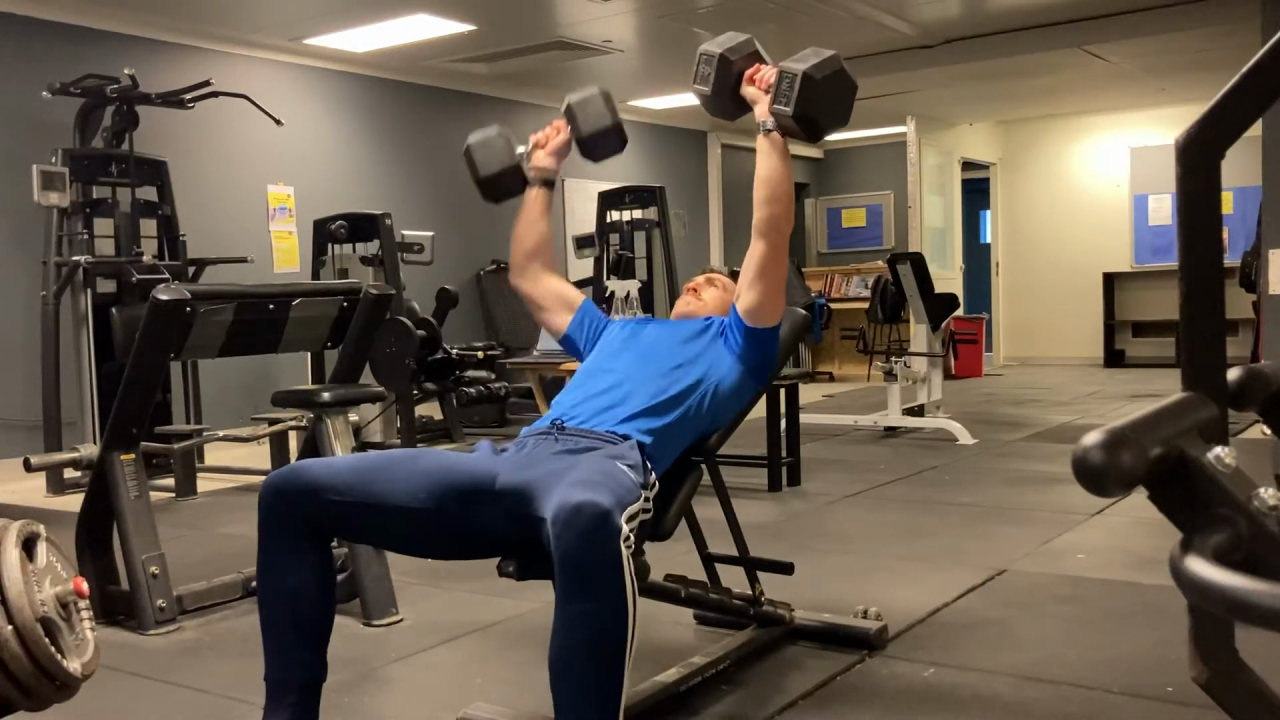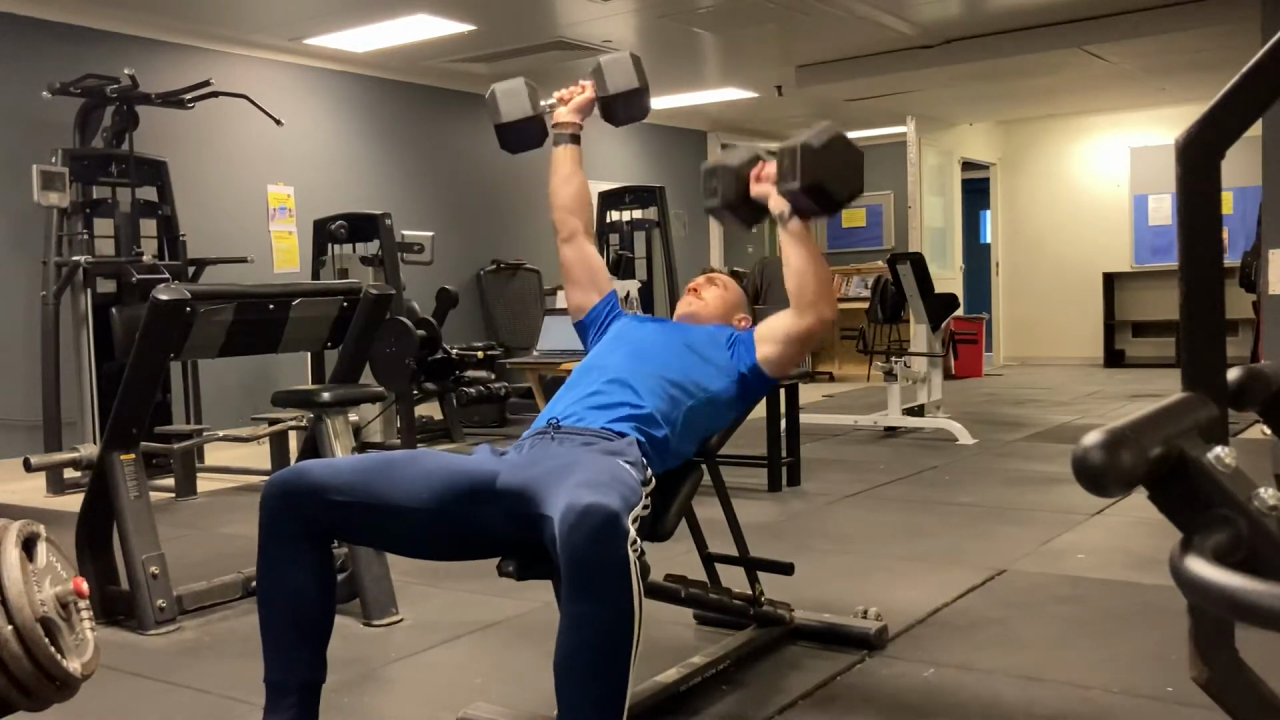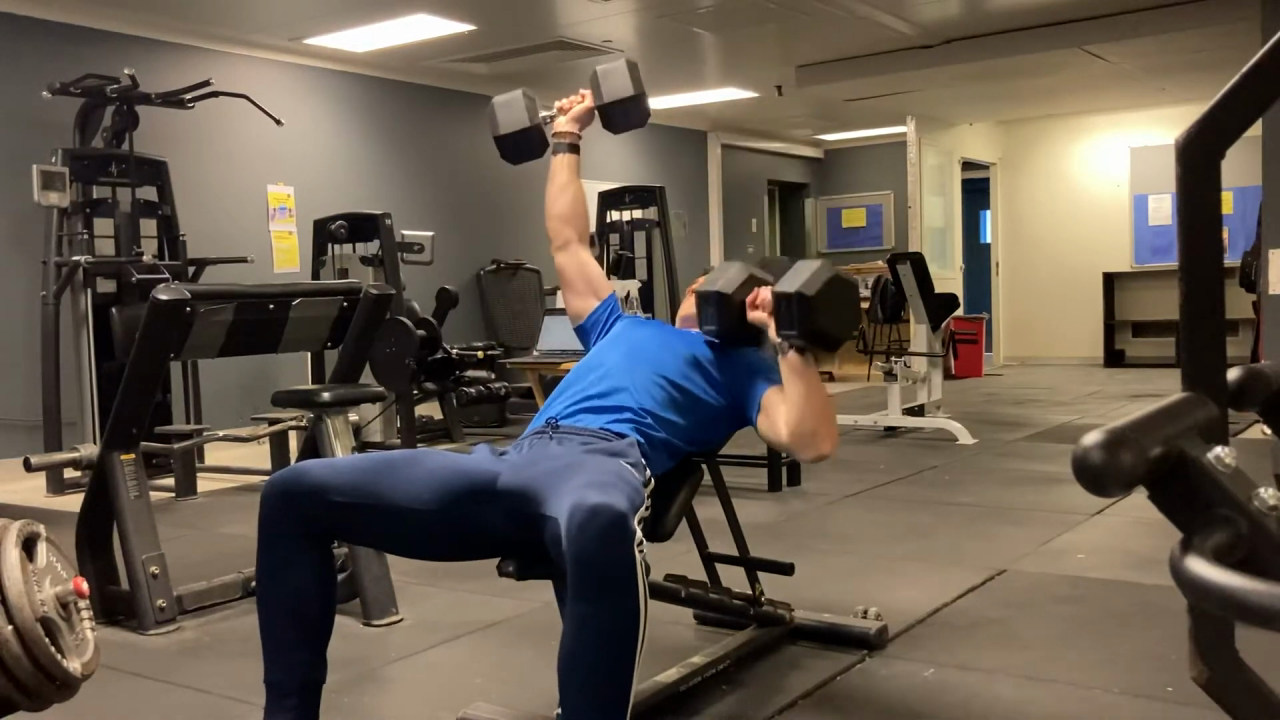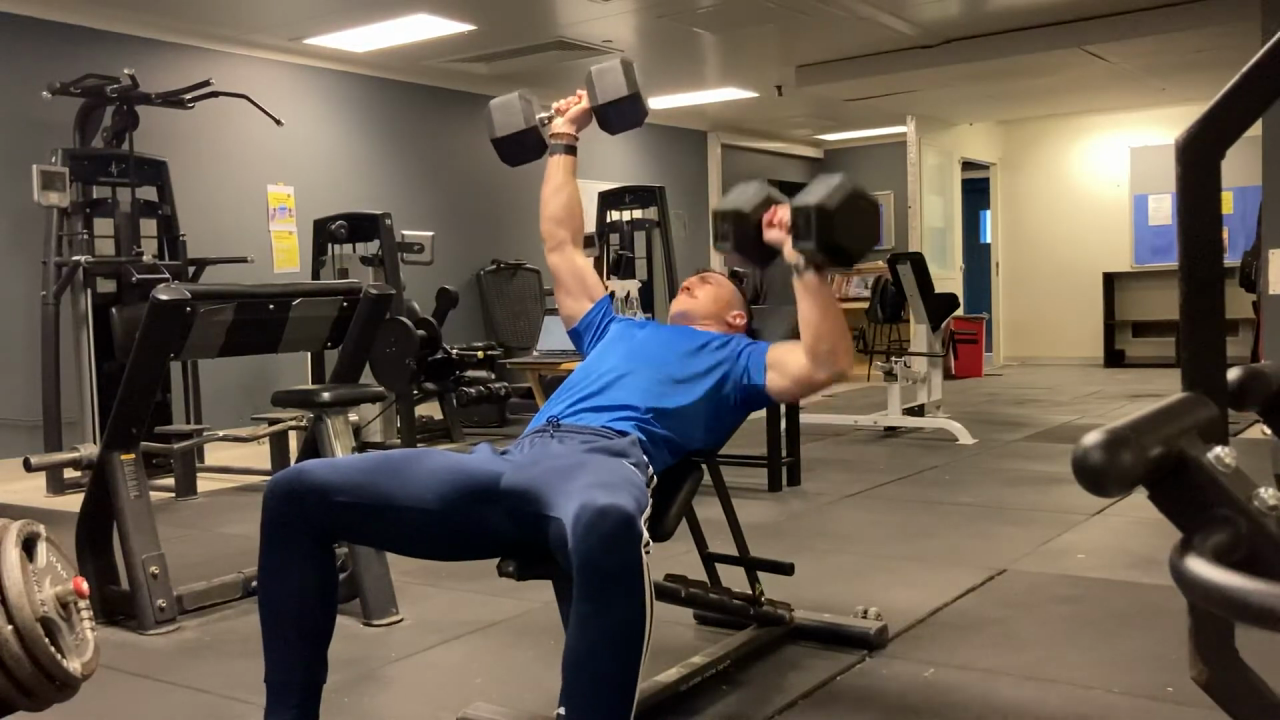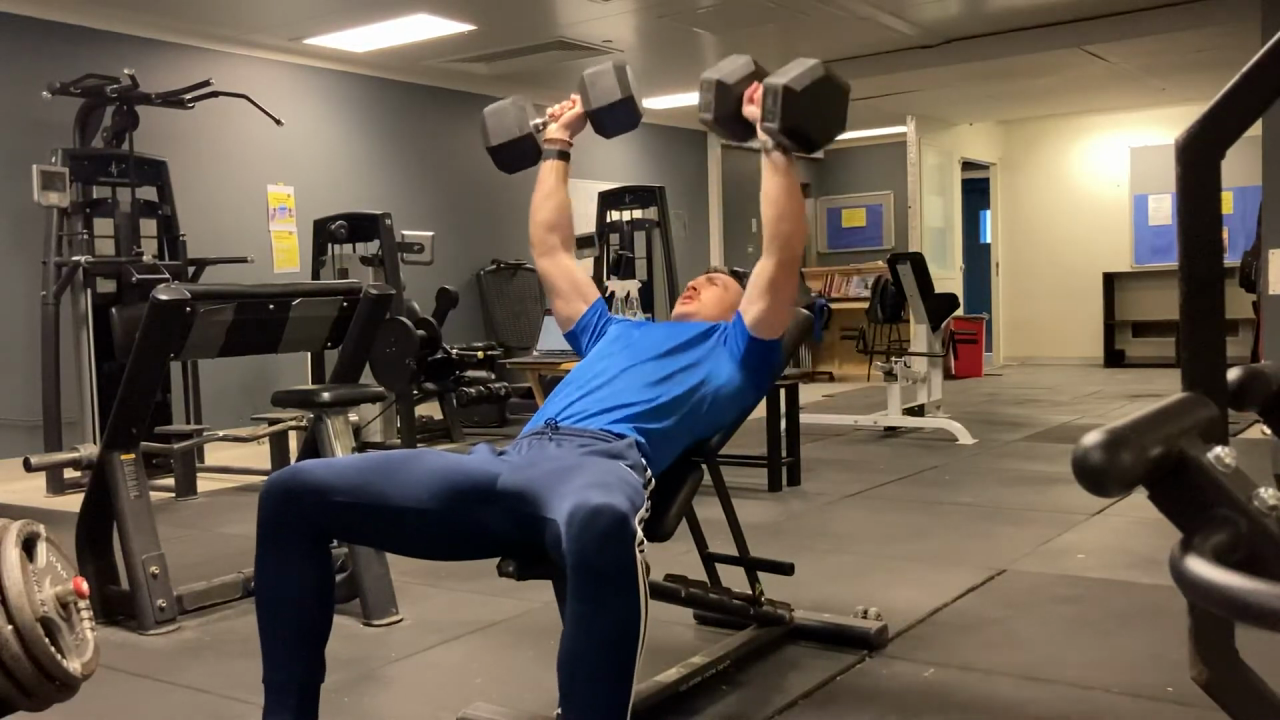
dt=0.4s
person 1, frame 1
left shoulder: (733, 344)
right shoulder: (619, 332)
left elbow: (769, 237)
right elbow: (530, 274)
left wrist: (768, 121)
right wrist: (541, 174)
left hip: (608, 460)
right hip: (515, 458)
left knee: (582, 518)
right knee: (293, 491)
person 1, frame 2
left shoulder: (735, 353)
right shoulder: (620, 327)
left elbow: (811, 315)
right elbow: (573, 235)
left wrist: (785, 211)
right wrist: (567, 129)
left hip: (607, 459)
right hip: (513, 459)
left knee: (592, 522)
right knee: (295, 492)
person 1, frame 3
left shoulder: (742, 366)
right shoulder: (622, 329)
left elbow: (813, 440)
right elbow: (568, 243)
left wrist: (786, 337)
right wrist: (567, 137)
left hip: (605, 458)
right hip: (512, 459)
left knee: (598, 523)
right knee: (295, 493)
person 1, frame 4
left shoulder: (739, 358)
right shoulder: (616, 330)
left elbow: (826, 363)
right elbow: (562, 246)
left wrist: (801, 253)
right wrist: (564, 138)
left hip: (605, 458)
right hip: (509, 459)
left knee: (606, 525)
right knee: (297, 493)
person 1, frame 5
left shoulder: (735, 353)
right shoulder: (617, 333)
left elbow: (783, 256)
right elbow: (551, 251)
left wrist: (773, 140)
right wrist: (557, 143)
left hip: (603, 461)
right hip: (509, 460)
left knee: (600, 524)
right knee: (294, 493)
